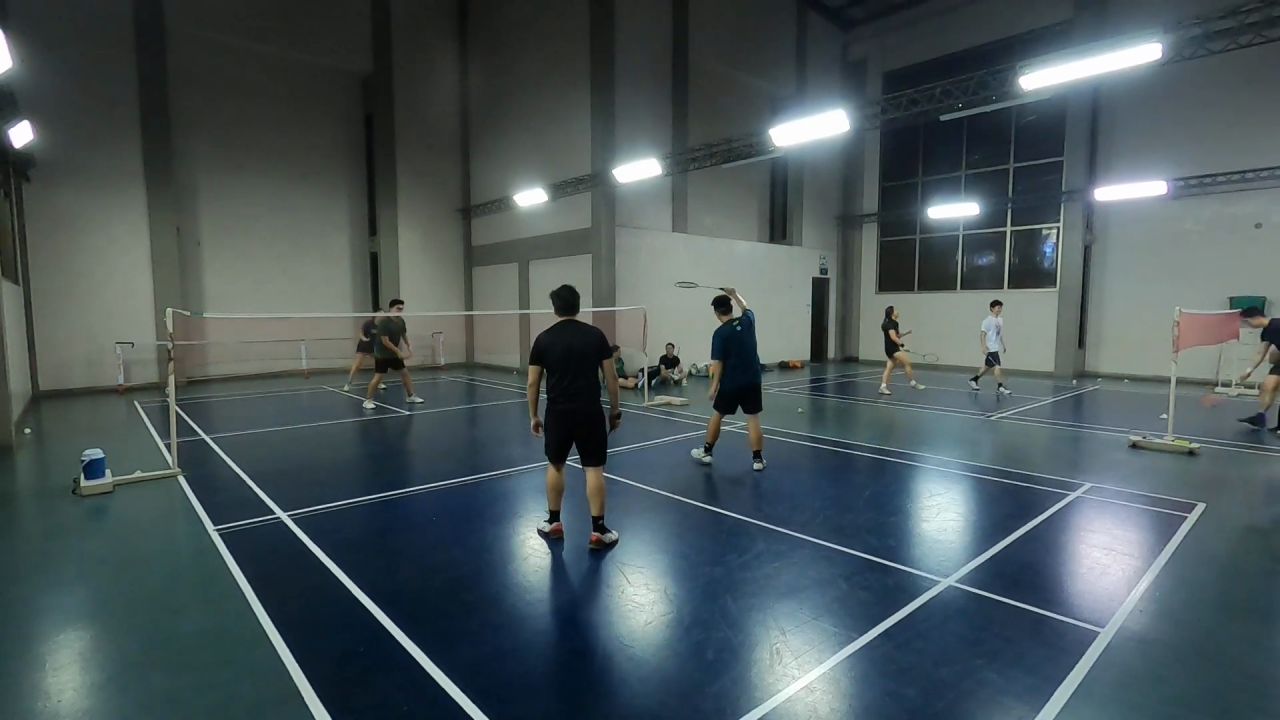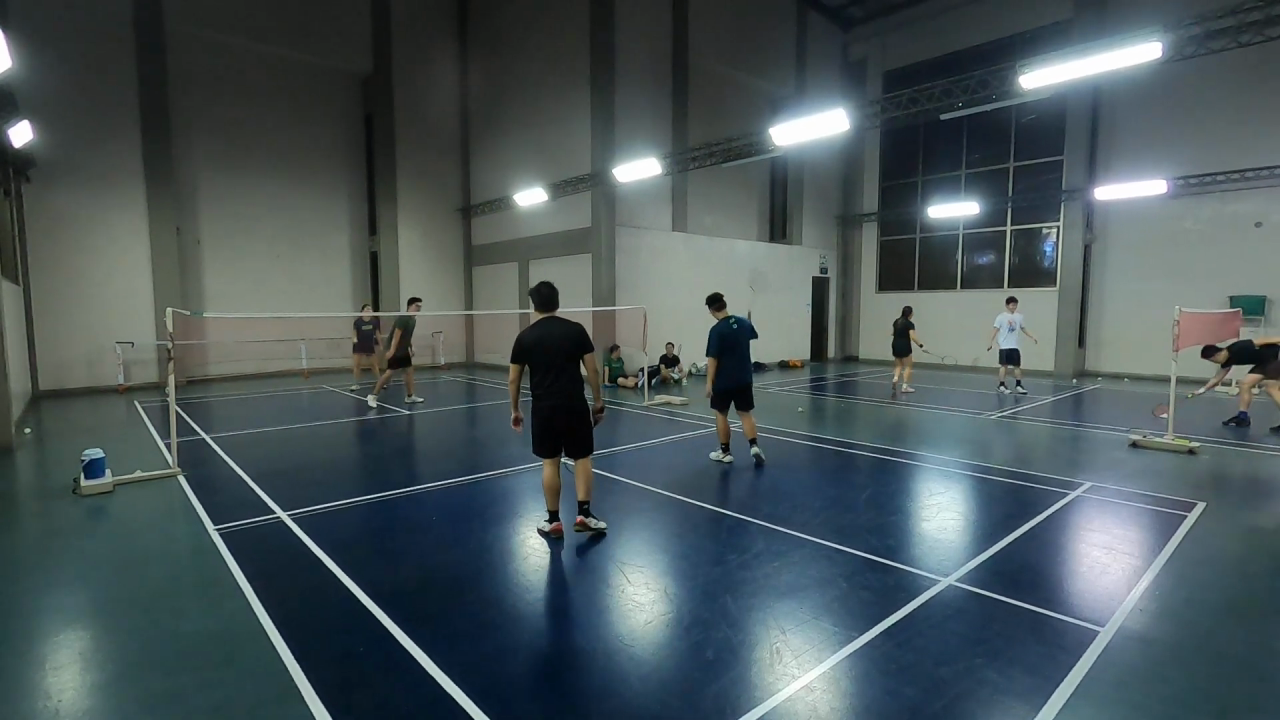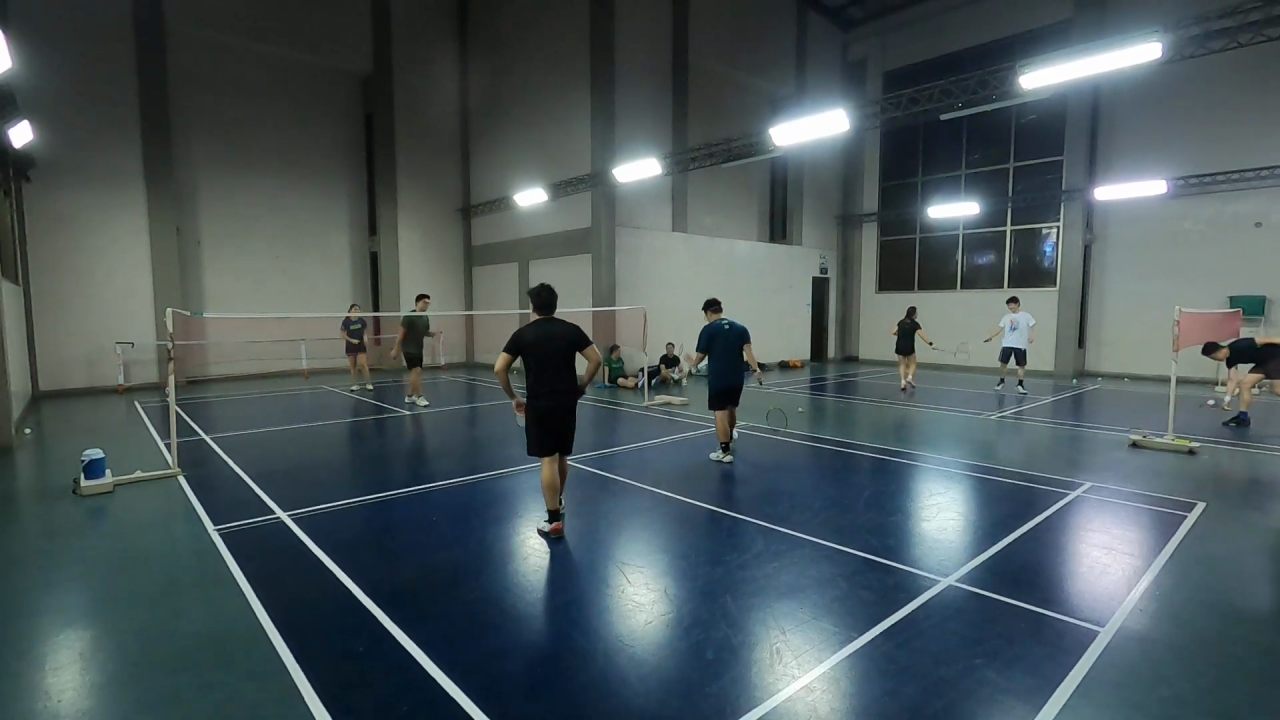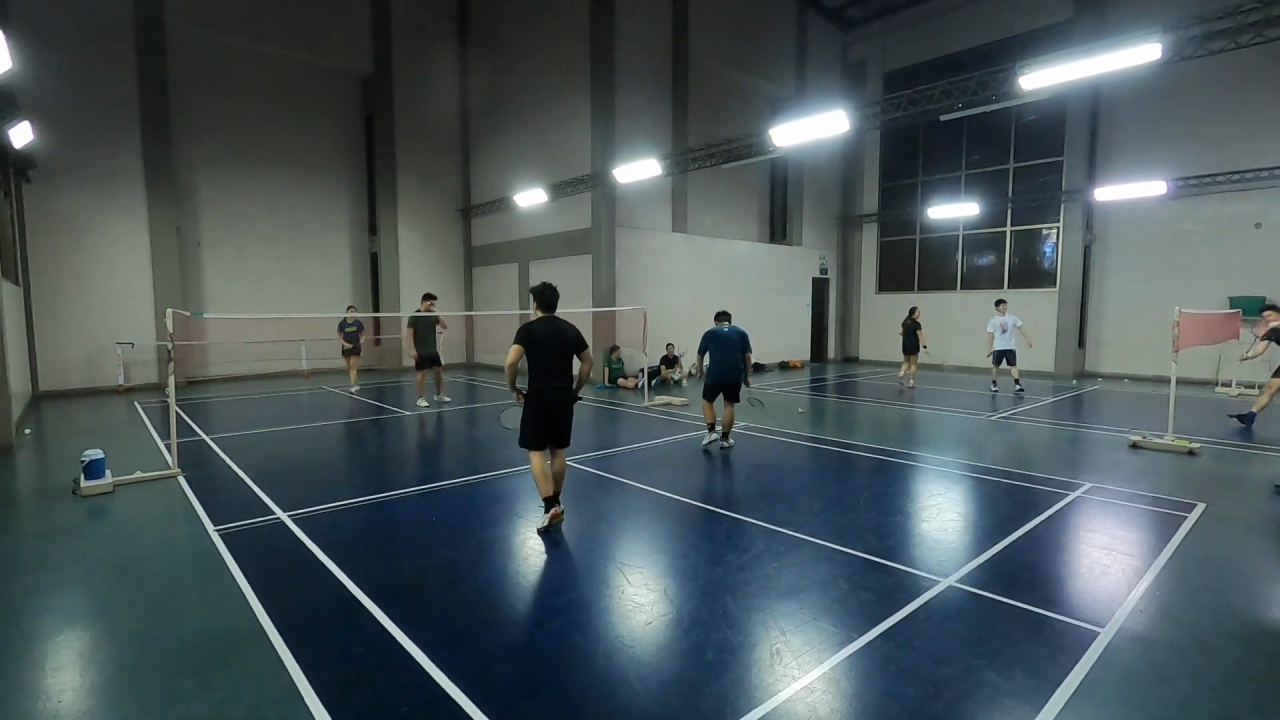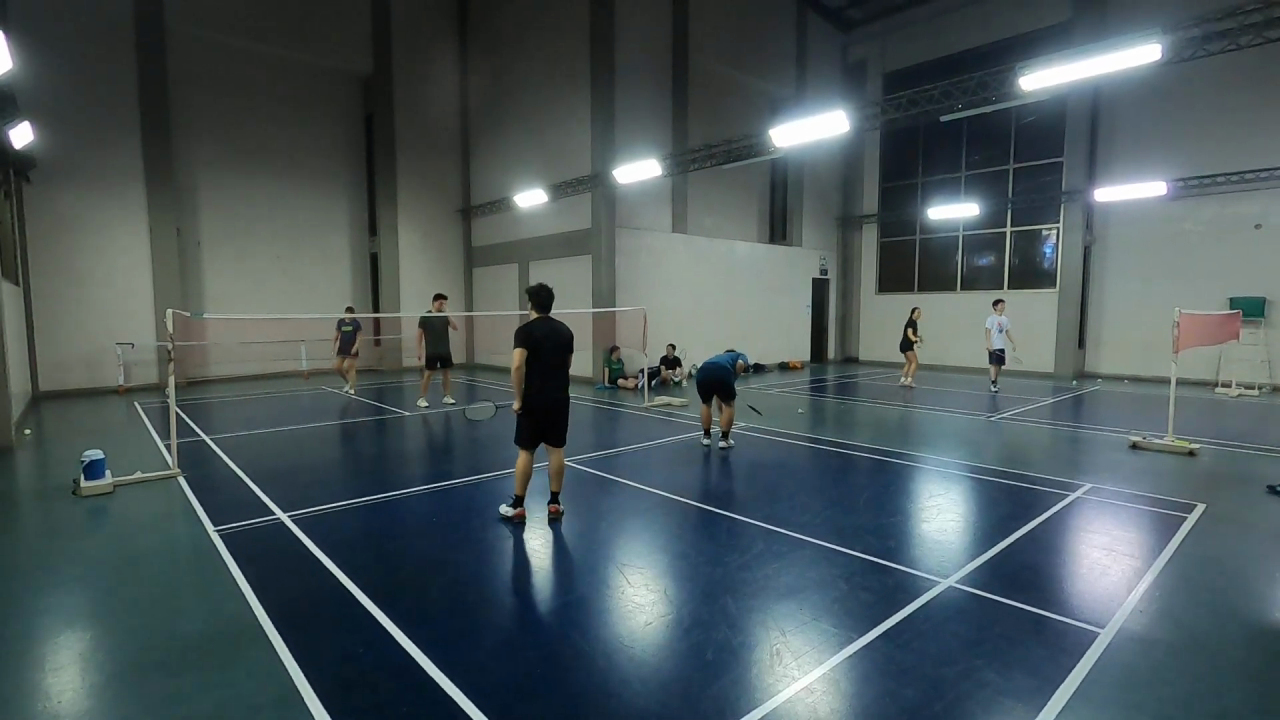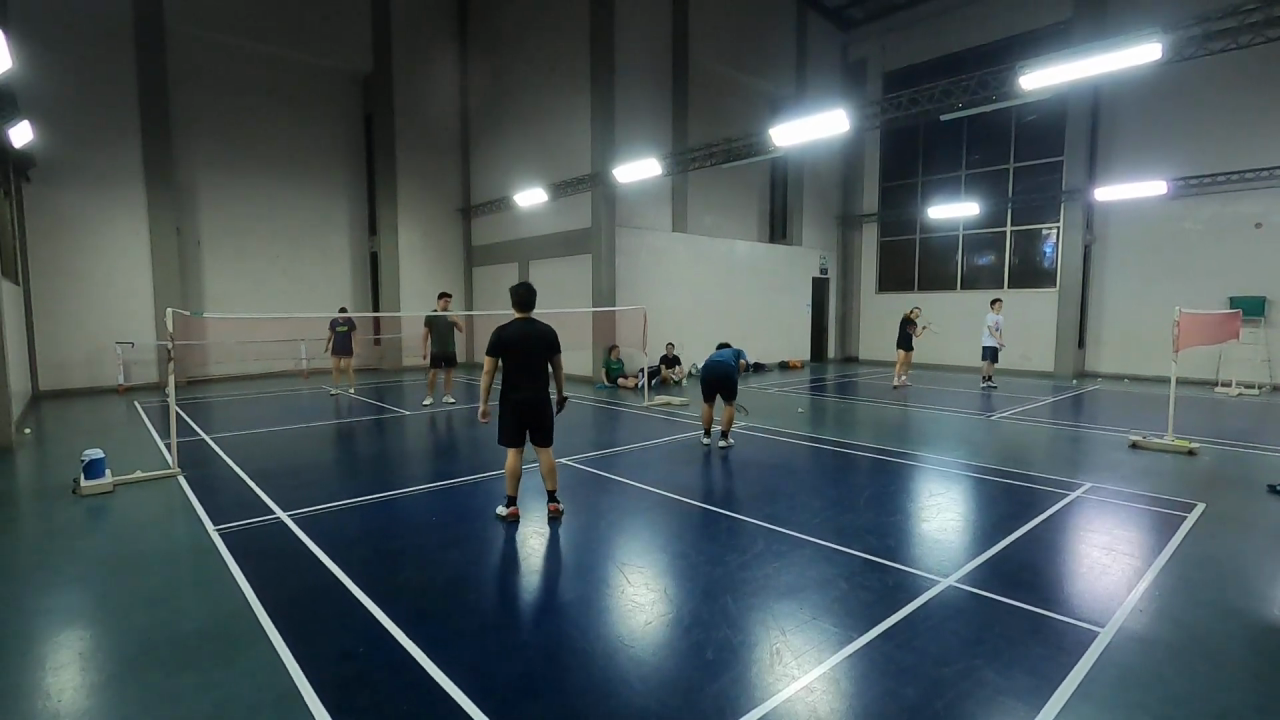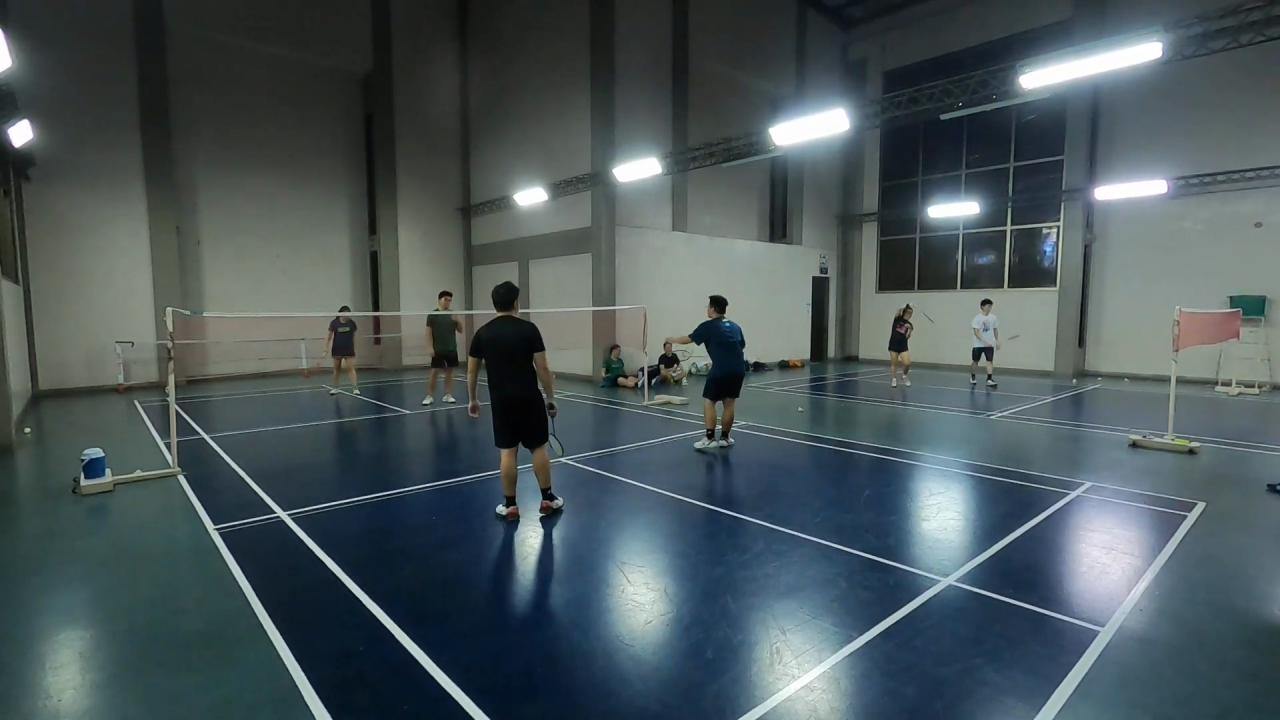
dt=0.4s
person 1, frame 1
left shoulder: (543, 339)
right shoulder: (595, 335)
left elbow: (532, 383)
right elbow: (611, 377)
left wrist: (534, 416)
right wrist: (615, 410)
left hip: (557, 412)
right hip: (589, 411)
left knee: (555, 466)
right knee: (594, 469)
left ankle: (554, 522)
right ankle: (598, 530)
person 1, frame 2
left shoulder: (525, 336)
right shoulder: (576, 330)
left elbow: (513, 379)
right elbow: (593, 370)
left wrist: (515, 411)
right wrist: (598, 402)
left hip: (543, 408)
right hip: (574, 406)
left knee: (550, 463)
right knee: (582, 459)
left ankle: (553, 521)
right ankle: (584, 514)
person 1, frame 3
left shoulder: (523, 334)
right shoulder: (571, 330)
left elbow: (499, 369)
right elbow: (596, 360)
left wrist: (514, 397)
right wrist: (581, 385)
left hip: (538, 405)
right hip: (566, 403)
left knee: (548, 461)
right knee: (561, 457)
left ankle: (554, 520)
right ankle: (557, 502)
person 1, frame 4
left shoulder: (528, 329)
right shoulder: (570, 329)
left elbow: (511, 362)
right elbow: (588, 362)
left wrist: (513, 389)
right wrist: (576, 389)
left hip: (538, 400)
right hip: (564, 400)
left knee: (537, 454)
right knee: (558, 452)
left ankle: (550, 507)
right ankle: (556, 502)
person 1, frame 5
left shoulder: (526, 330)
right shoulder: (565, 330)
left elbow: (518, 366)
left wrist: (518, 399)
left hip: (535, 401)
right hip: (560, 399)
left knee: (526, 452)
right knee: (556, 450)
left ankle: (517, 506)
right ankle: (554, 503)
person 1, frame 6
left shoulder: (501, 333)
right shoulder: (548, 332)
left elbow: (488, 371)
right elbow: (558, 368)
left wrist: (483, 403)
right wrist: (561, 393)
left hip: (512, 402)
right hip: (541, 401)
left knee: (514, 452)
right knee: (545, 451)
left ankle: (511, 506)
right ankle: (553, 502)
person 1, frame 7
left shoulder: (483, 333)
right shoulder: (528, 329)
left elbow: (471, 371)
right elbow: (542, 368)
left wrist: (473, 399)
right wrist: (550, 398)
left hip: (501, 401)
right hip: (529, 399)
left knee: (507, 452)
right knee: (539, 447)
left ankle: (510, 505)
right ankle: (547, 499)
